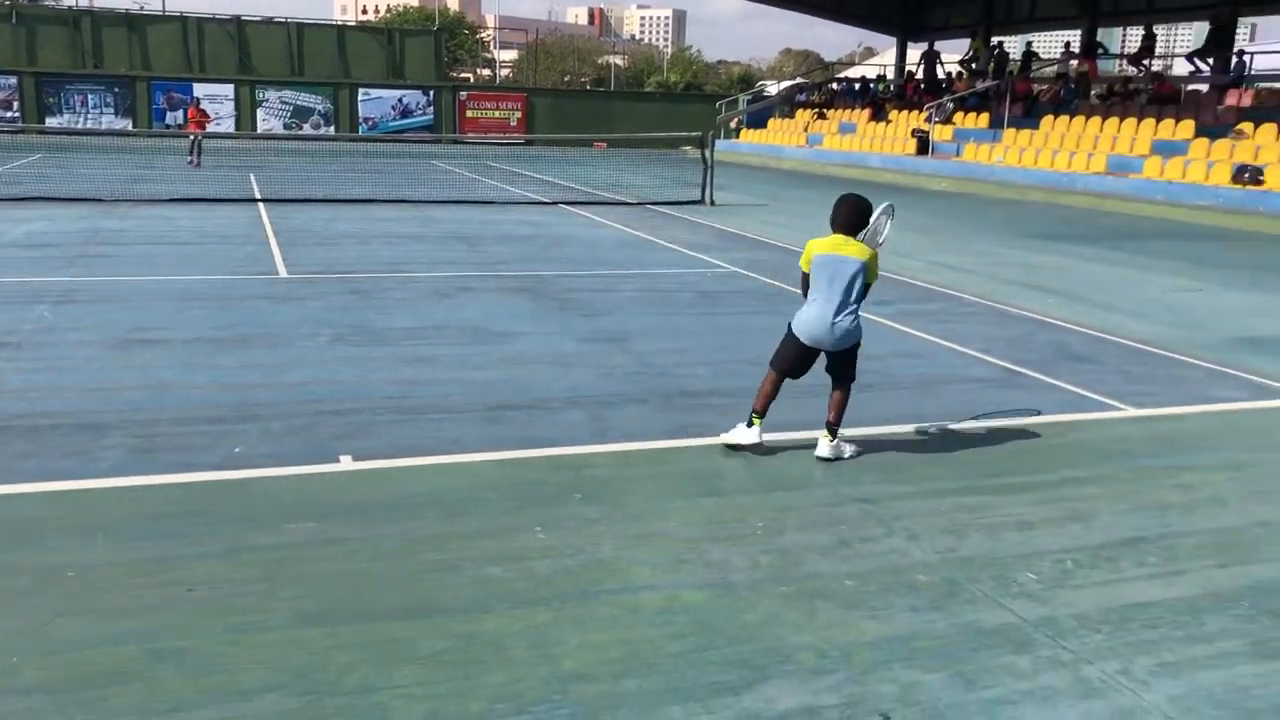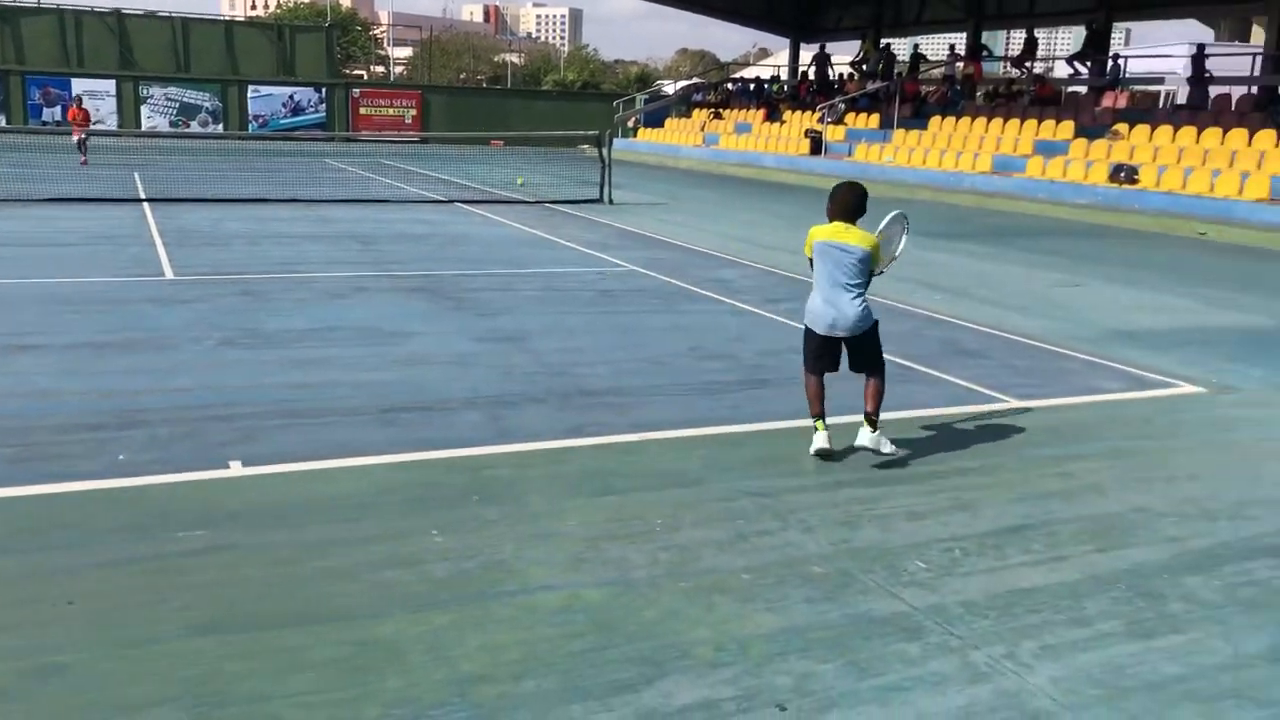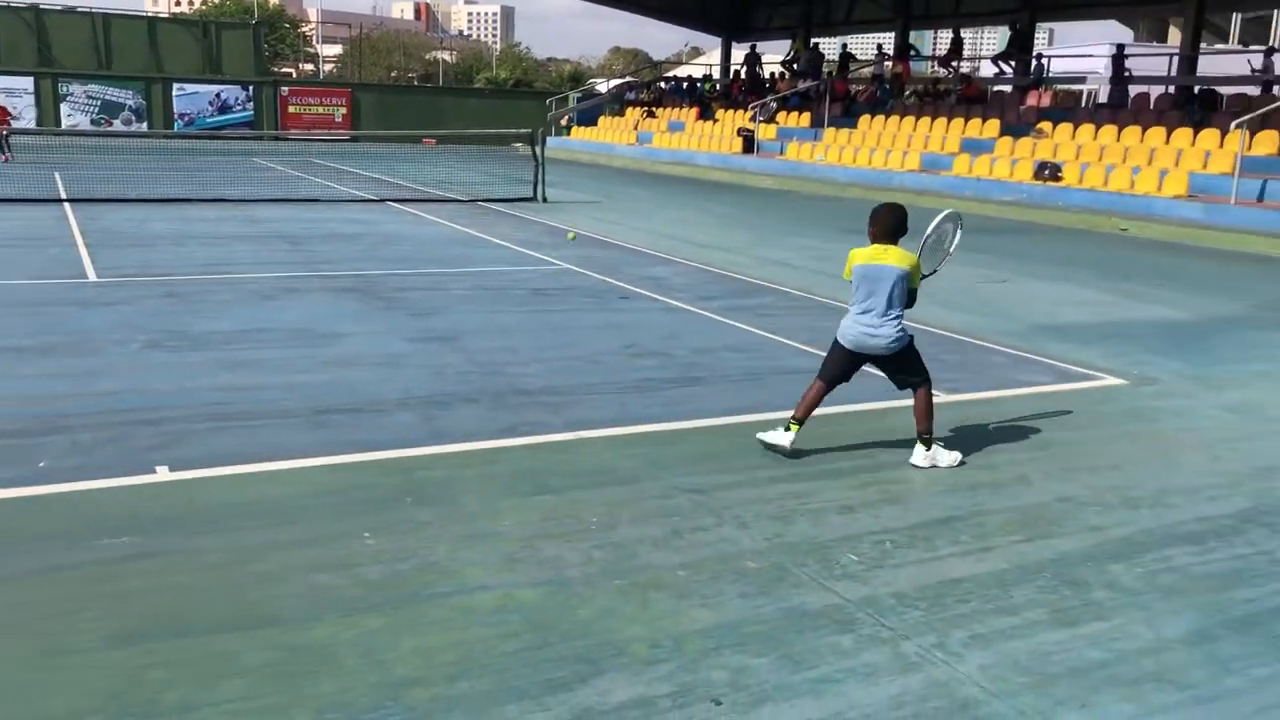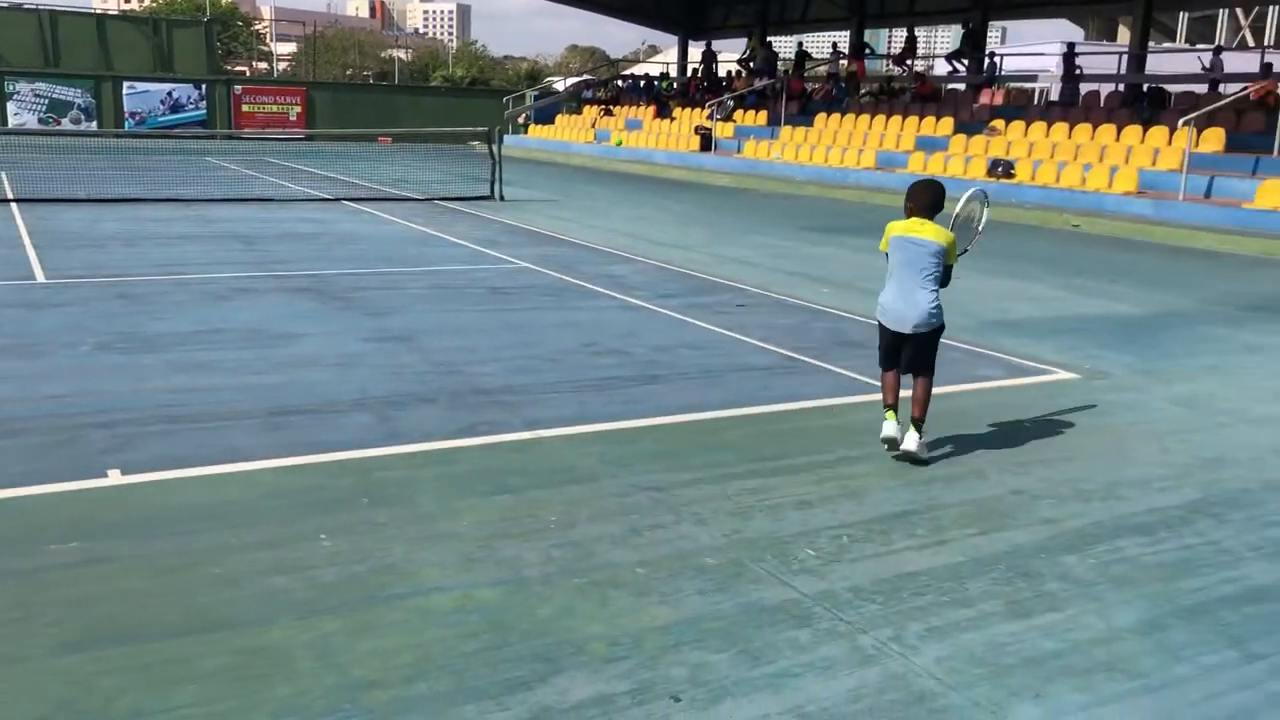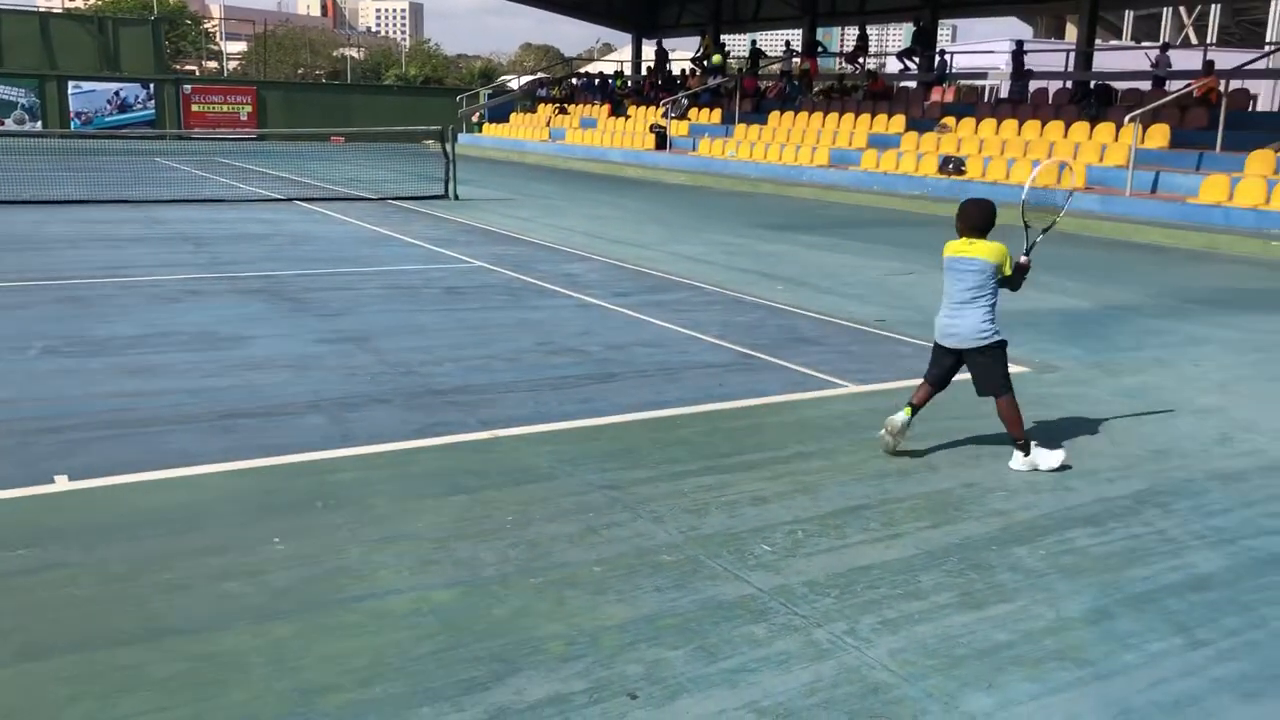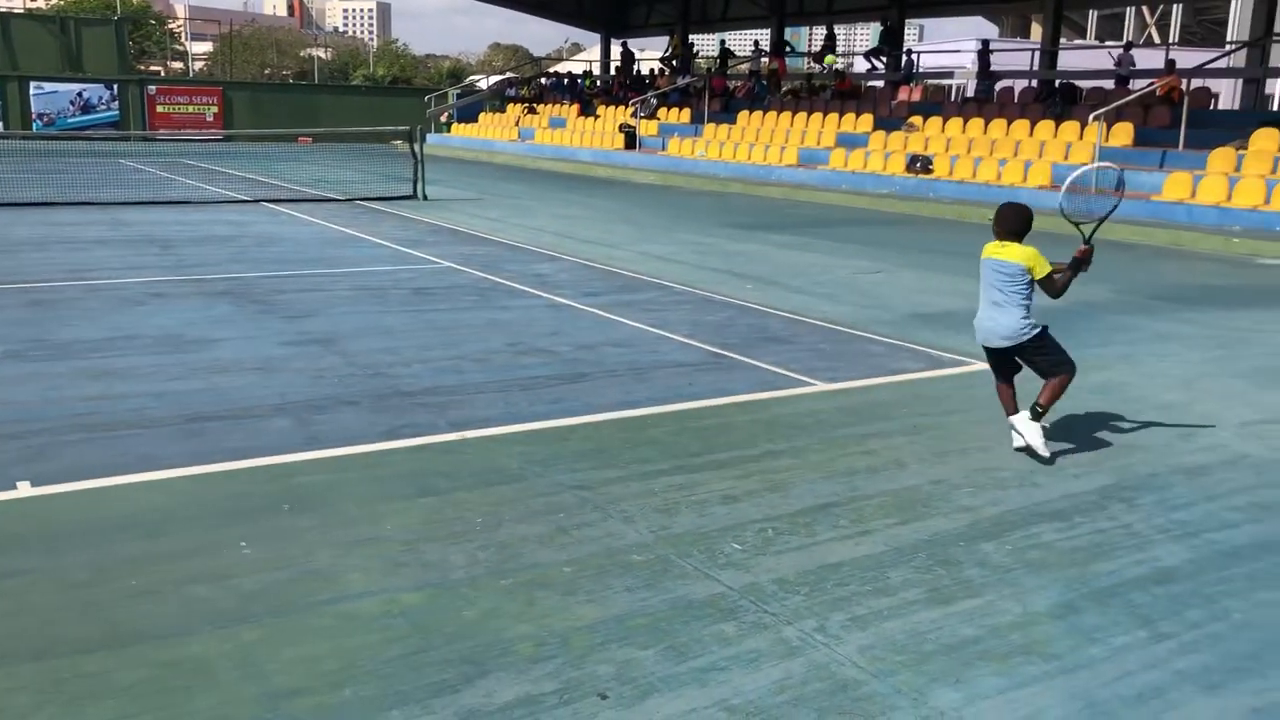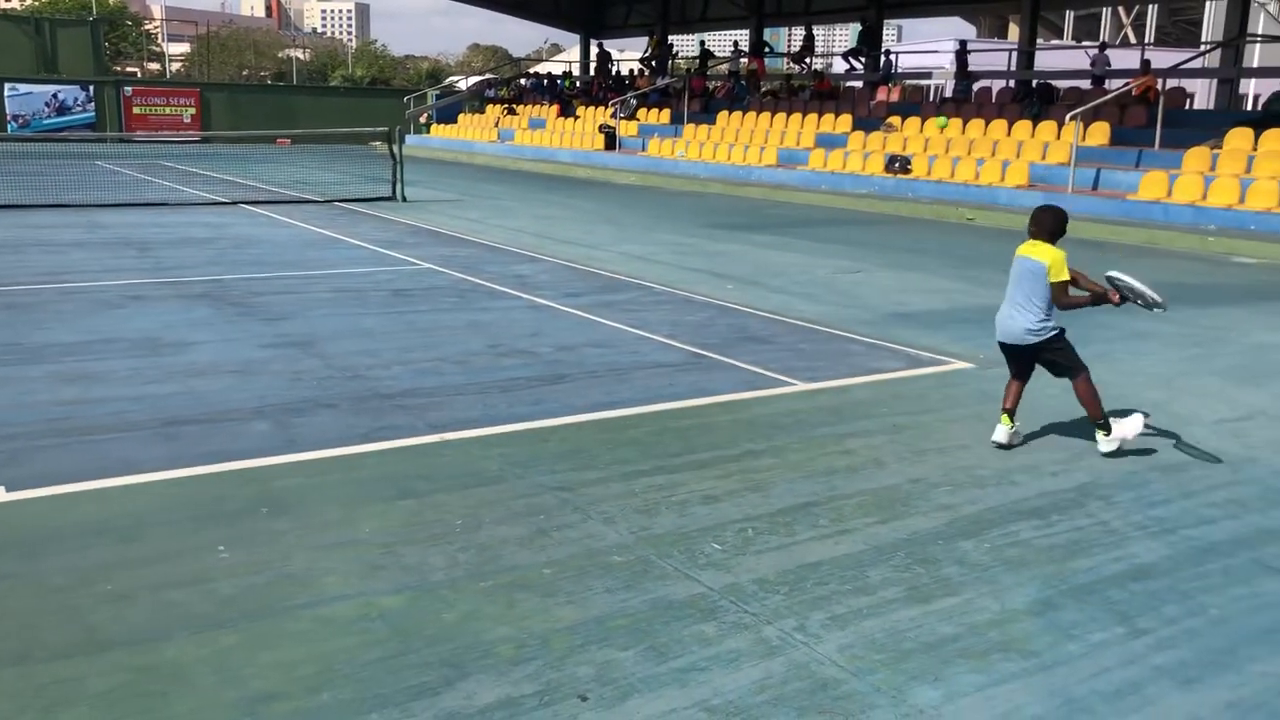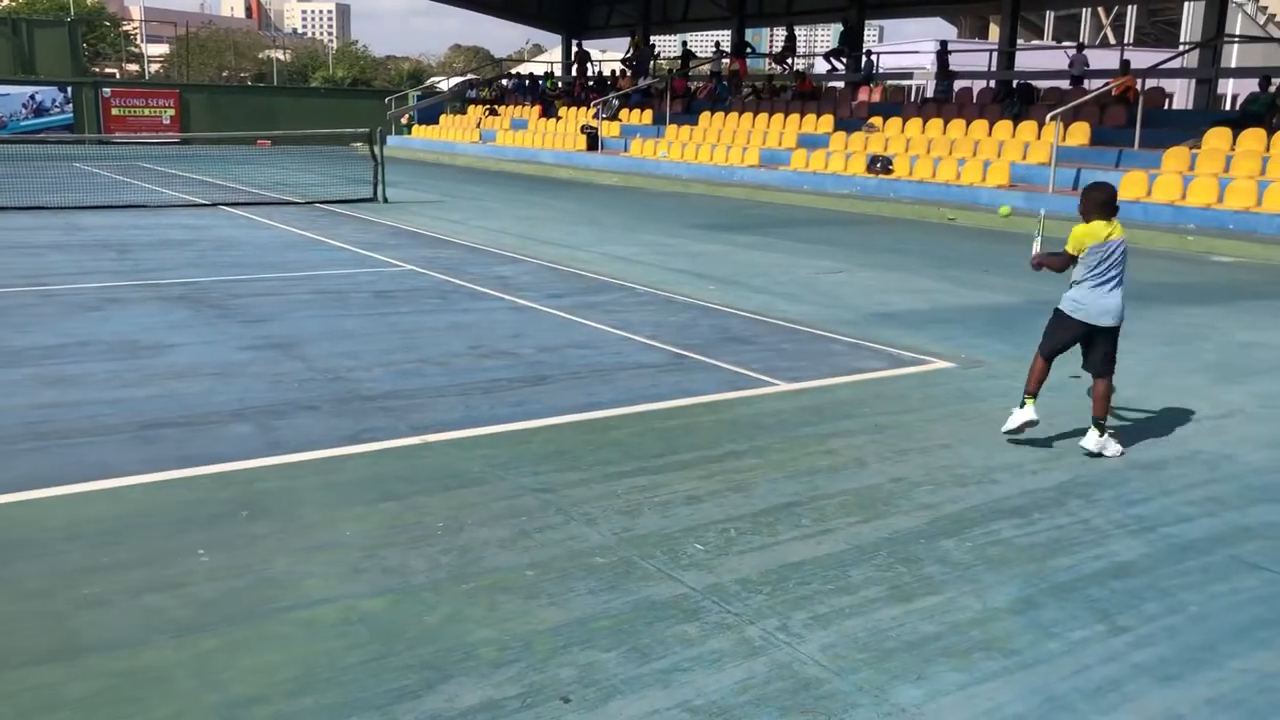
dt=0.2s
person 1, frame 1
left shoulder: (814, 247)
right shoulder: (867, 255)
right elbow: (862, 294)
left hip: (807, 327)
right hip: (844, 332)
left knee: (776, 372)
right knee: (842, 381)
left ankle: (752, 427)
right ankle: (829, 440)
person 1, frame 2
left shoulder: (815, 235)
right shoulder: (868, 243)
right elbow: (865, 280)
left hip: (819, 318)
right hip: (856, 319)
left knee: (814, 372)
right knee: (875, 372)
left ankle: (820, 432)
right ankle: (870, 430)
person 1, frame 3
left shoulder: (857, 256)
right shoulder: (910, 261)
right elbow: (909, 301)
left hip: (853, 335)
right hip: (892, 340)
left knee: (823, 382)
right knee: (921, 386)
left ankle: (788, 432)
right ankle: (925, 449)
person 1, frame 4
left shoulder: (893, 229)
right shoulder: (945, 240)
right elbow: (944, 281)
left hip: (890, 312)
right hip: (924, 318)
left knee: (890, 370)
right knee: (922, 376)
left ankle: (890, 421)
right ankle: (914, 435)
person 1, frame 5
left shoulder: (948, 250)
right shoulder: (998, 252)
right elbow: (1013, 284)
left wrist: (1012, 270)
right wrist: (1021, 269)
left hip: (946, 331)
right hip: (981, 335)
left knee: (933, 382)
right knee: (1003, 393)
left ankle: (904, 417)
right ankle: (1024, 452)
person 1, frame 6
left shoulder: (987, 251)
right shoulder: (1029, 255)
right elbow: (1054, 289)
left wrist: (1068, 267)
right wrist: (1076, 264)
left hip: (985, 331)
right hip: (1018, 333)
left knee: (1004, 377)
right knee: (1065, 371)
left ankle: (1018, 424)
right ankle: (1032, 418)
person 1, frame 7
left shoulder: (1021, 250)
right shoulder: (1054, 257)
right elbow: (1060, 300)
left wrist: (1104, 291)
right wrist: (1101, 297)
left hip: (1005, 330)
right hip: (1035, 332)
left knee: (1019, 375)
right knee: (1079, 375)
left ankle: (1005, 426)
right ankle: (1106, 431)
person 1, frame 8
left shoulder: (1083, 231)
right shoulder: (1118, 230)
left elbow: (1060, 264)
left wrist: (1041, 261)
right wrist: (1049, 258)
left hip: (1077, 308)
right hip: (1109, 313)
left knee: (1044, 354)
right knee: (1102, 372)
left ankle: (1026, 407)
right ankle: (1098, 434)
